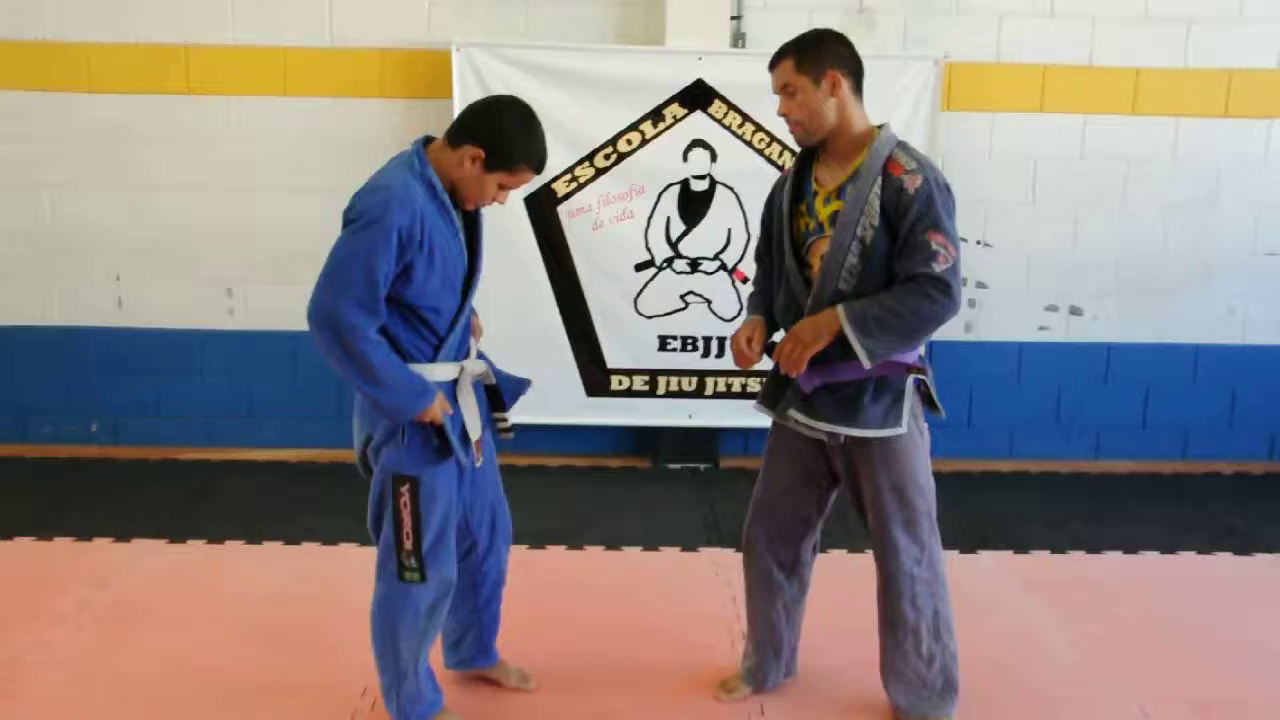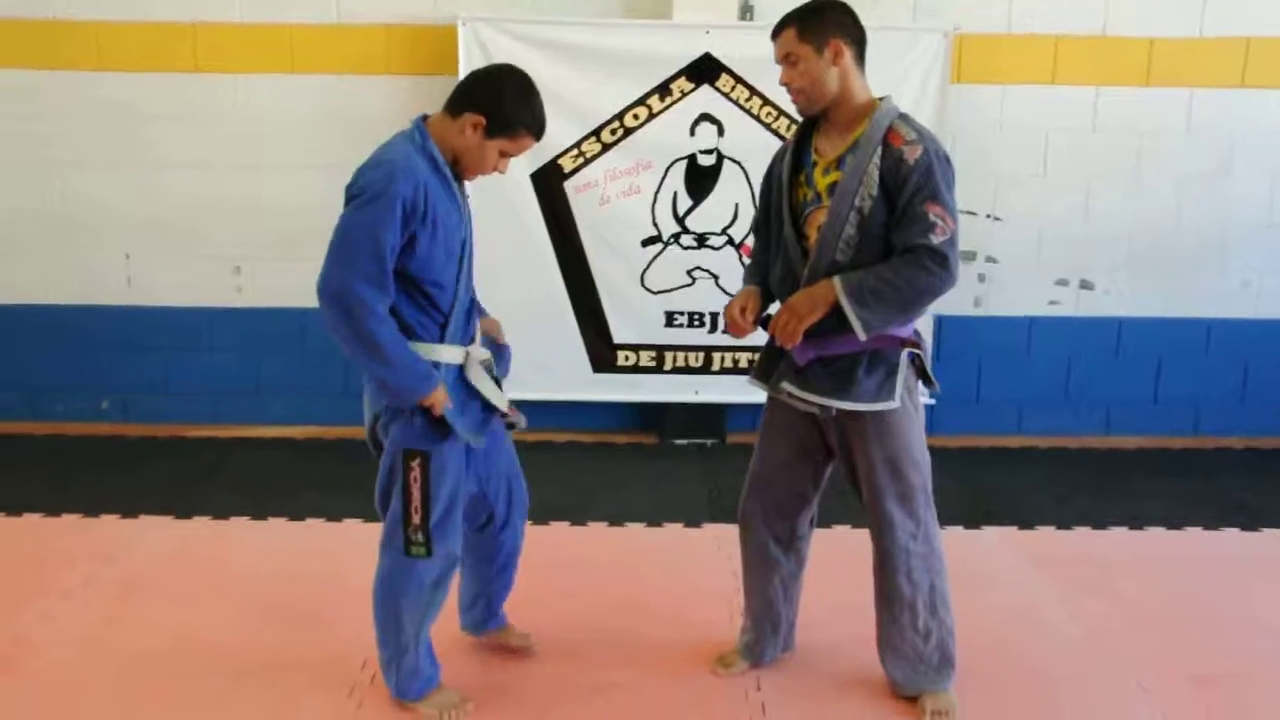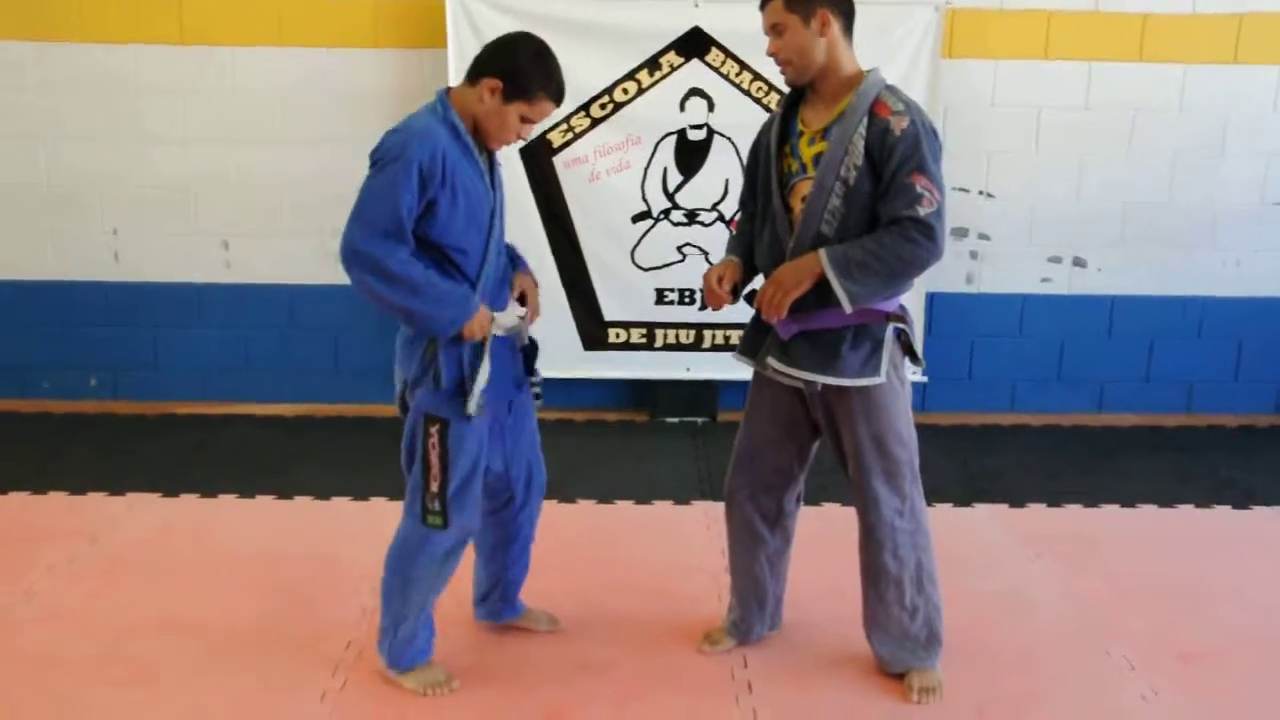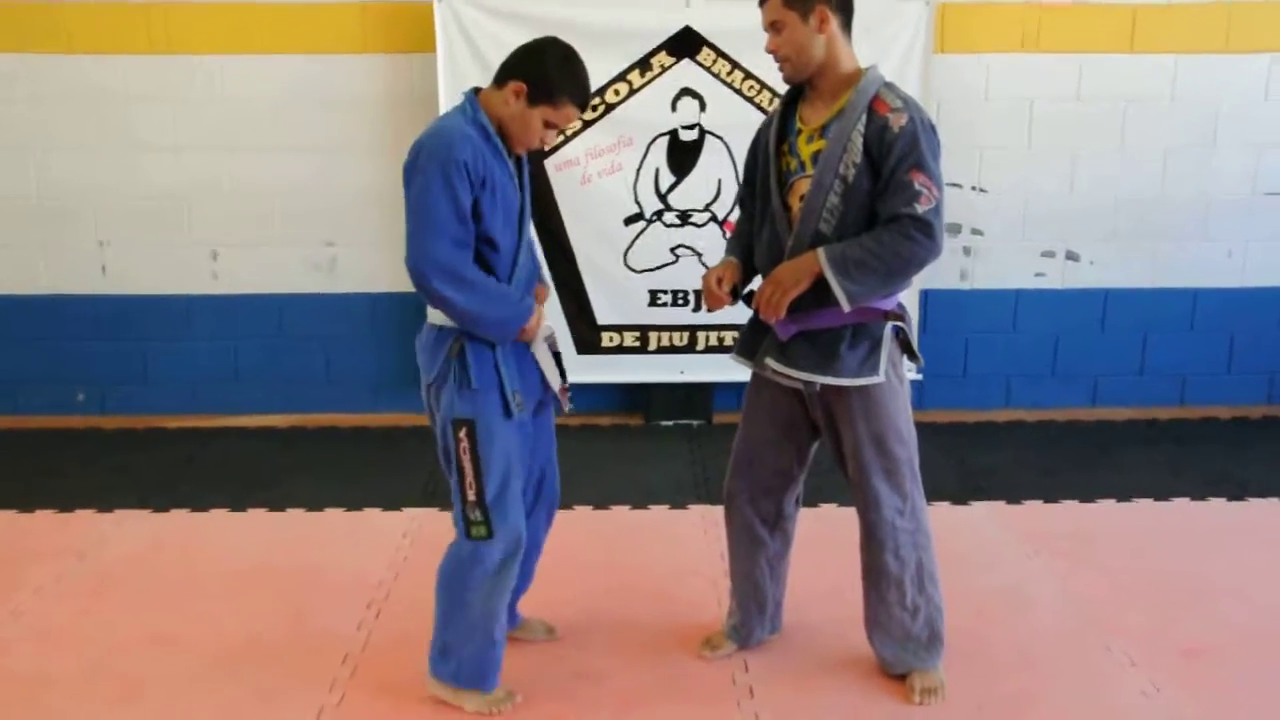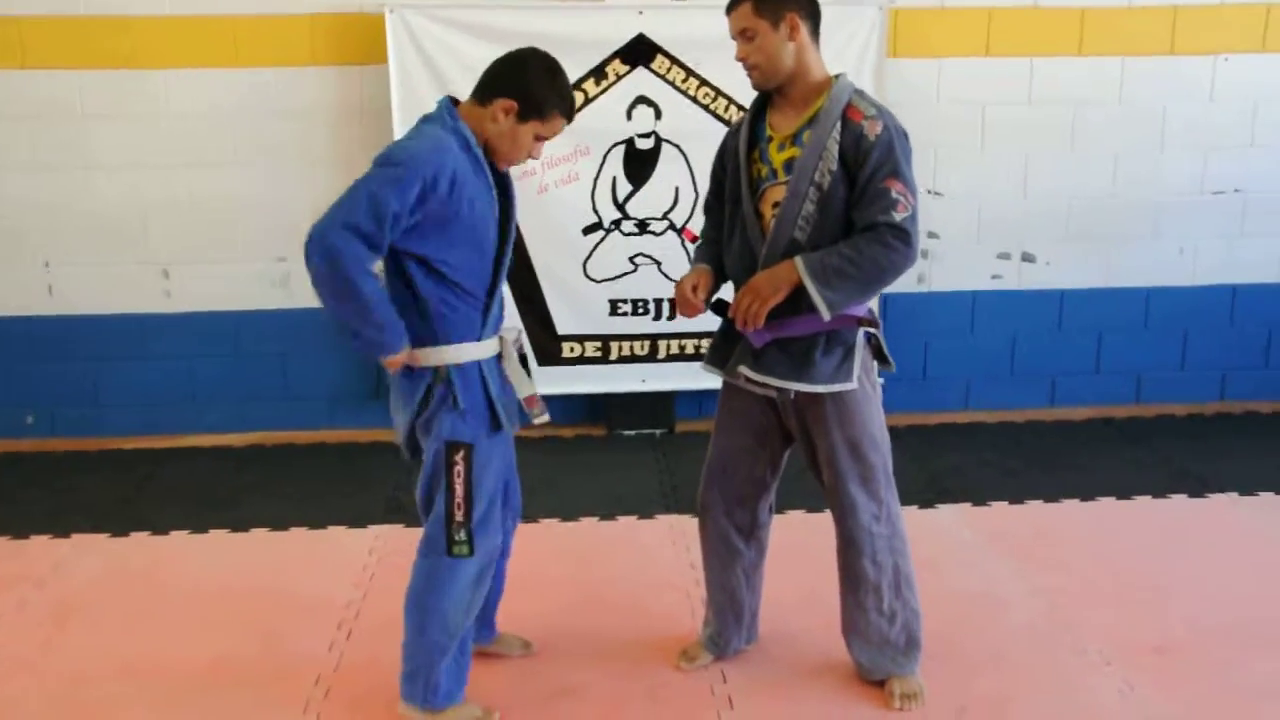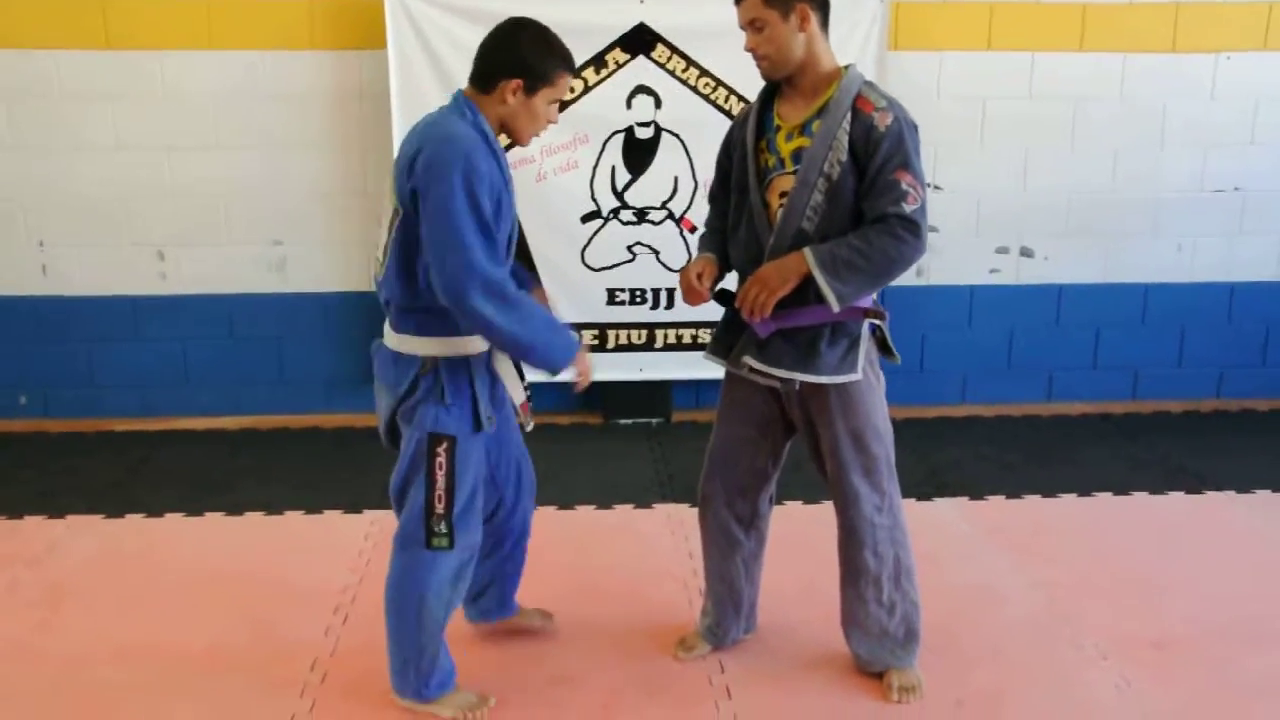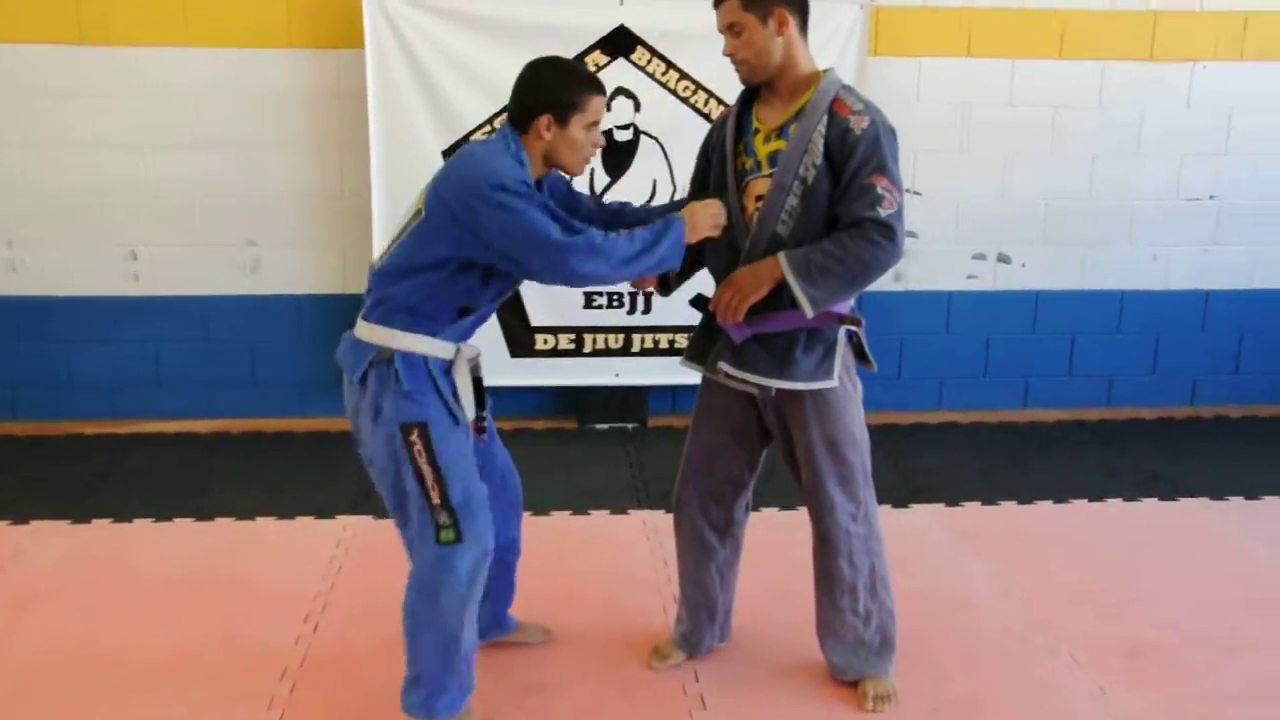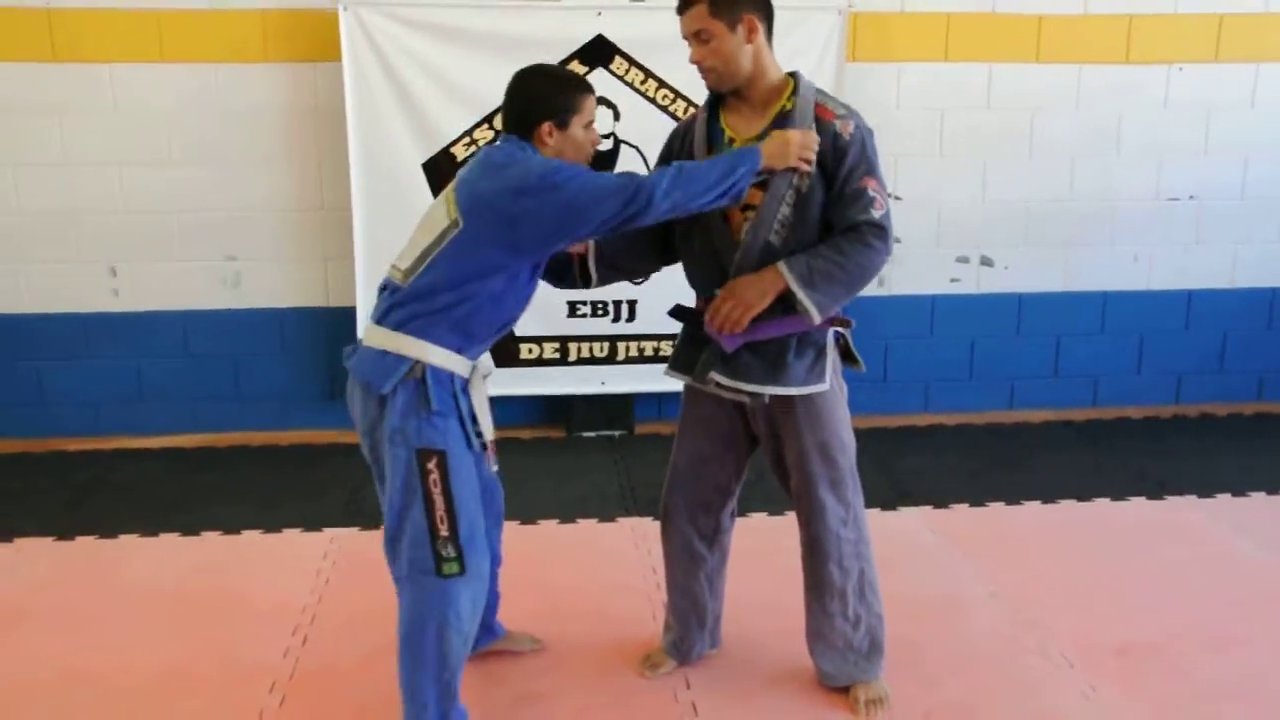
dt=0.4s
person 1, frame 1
left shoulder: (909, 180)
right shoulder: (793, 184)
left elbow: (937, 292)
left wrist: (836, 324)
right wrist: (758, 320)
left hip: (880, 401)
right hip: (802, 396)
left knee: (906, 557)
right knee: (771, 540)
right ankle: (765, 664)
person 1, frame 2
left shoulder: (908, 151)
right shoulder: (793, 155)
left elbow: (933, 264)
left wrist: (832, 294)
right wrist: (755, 291)
left hip: (874, 373)
right hip: (797, 367)
left knee: (902, 529)
right knee: (768, 512)
right ankle: (763, 638)
person 1, frame 3
left shoulder: (895, 122)
right shoulder: (780, 125)
left elbow: (920, 237)
left wrist: (817, 266)
right wrist: (736, 262)
left hip: (861, 347)
right hip: (784, 340)
left knee: (888, 504)
right knee: (754, 488)
left ankle: (909, 648)
right ankle: (751, 615)
person 1, frame 4
left shoulder: (893, 119)
right shoulder: (779, 123)
left elbow: (918, 235)
left wrist: (816, 265)
right wrist: (736, 263)
left hip: (859, 347)
right hip: (781, 342)
left knee: (889, 506)
right knee: (753, 491)
left ankle: (912, 650)
right ankle: (751, 619)
person 1, frame 5
left shoulder: (865, 127)
right shoulder: (746, 133)
left elbow: (894, 241)
right elbow: (720, 221)
left wrist: (793, 274)
right wrist: (705, 270)
left hip: (831, 354)
right hip: (752, 350)
left knee: (865, 513)
right knee: (727, 502)
left ankle: (889, 655)
right ankle: (727, 629)
person 1, frame 6
left shoulder: (875, 119)
right shoulder: (751, 123)
left elbow: (902, 232)
right elbow: (725, 210)
left wrist: (801, 265)
right wrist: (710, 258)
left hip: (835, 344)
right hip: (755, 338)
left knee: (866, 504)
right knee: (727, 491)
left ankle: (888, 647)
right ankle: (724, 619)
person 1, frame 7
left shoulder: (854, 123)
right shoulder: (730, 126)
left elbow: (878, 239)
left wrist: (773, 271)
right wrist: (662, 261)
left hip: (814, 352)
right hip: (732, 345)
left knee: (842, 512)
right knee: (703, 498)
left ankle: (864, 656)
right ankle: (699, 627)
person 1, frame 8
left shoulder: (834, 128)
right shoulder: (692, 137)
left elbow: (869, 238)
right elbow: (652, 240)
left wrist: (775, 282)
right wrist: (581, 251)
left hip: (799, 357)
right hip: (715, 354)
left knee: (829, 517)
right knee: (689, 507)
left ankle: (851, 661)
right ankle: (688, 635)
person 2, frame 1
left shoulder: (443, 188)
right shoulder: (392, 204)
right elbow: (335, 314)
left wrist: (463, 321)
right wrist: (414, 397)
left hip: (460, 396)
right hip: (411, 413)
left knee: (486, 535)
right knee: (421, 568)
left ankle: (473, 653)
person 2, frame 2
left shoulder: (442, 169)
right shoulder: (395, 178)
right elbow: (346, 291)
left wrist: (476, 317)
right wrist: (415, 383)
left hip: (466, 375)
right hip: (421, 391)
left knee: (501, 503)
right knee: (423, 544)
left ankle: (484, 616)
person 2, frame 3
left shoulder: (479, 144)
right shoulder: (417, 146)
right elbow: (365, 250)
left wrist: (517, 271)
right wrist: (457, 313)
left hip: (499, 347)
right hip: (446, 358)
left knee: (519, 487)
right knee: (443, 514)
left ankle: (499, 604)
right ankle: (403, 650)
person 2, frame 4
left shoulder: (504, 145)
right shoulder: (449, 147)
right elbow: (435, 264)
left wrist: (532, 279)
right wrist: (514, 316)
left hip: (513, 349)
right hip: (470, 359)
left knee: (534, 496)
right knee: (491, 523)
left ankle: (499, 615)
person 2, frame 5
left shoulder: (470, 152)
right shoulder: (427, 159)
right elbow: (333, 245)
right wrist: (385, 338)
left hip: (478, 368)
right hip: (448, 380)
left knee: (496, 514)
right knee: (461, 540)
left ankle: (474, 631)
person 2, frame 6
left shoulder: (463, 139)
right shoulder: (455, 151)
right elbow: (469, 280)
left wrist: (538, 338)
right wrist: (560, 346)
left hip: (467, 359)
right hip: (435, 369)
left knee: (510, 487)
right knee: (439, 532)
left ankle: (492, 602)
person 2, frame 7
left shoulder: (526, 177)
right shoulder: (486, 178)
left elbow: (595, 219)
right elbow: (572, 256)
left wrist: (680, 221)
right wrist: (677, 230)
left hip: (438, 365)
right hip: (397, 371)
left knee: (497, 495)
right knee: (457, 534)
left ankle: (487, 620)
person 2, frame 8
left shoulder: (504, 174)
right shoulder: (528, 183)
right elbow: (644, 197)
left wrist: (573, 250)
right wrist: (760, 157)
left hip: (416, 375)
right hip: (410, 384)
left knee: (479, 506)
right knee: (444, 565)
left ankle: (475, 631)
